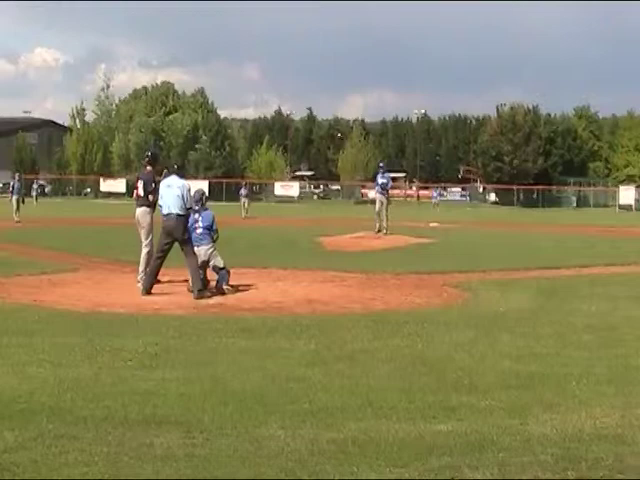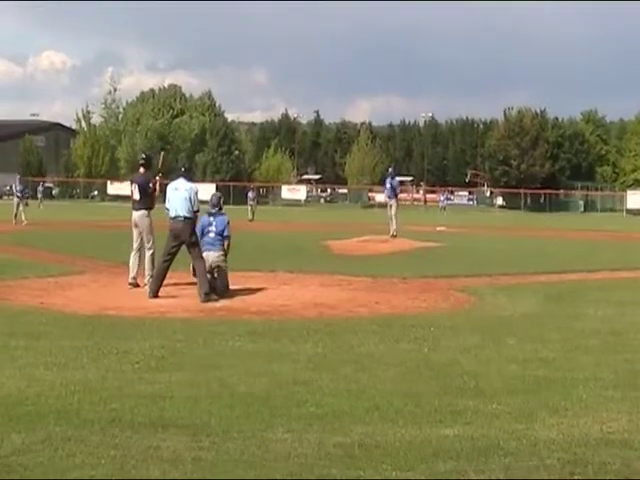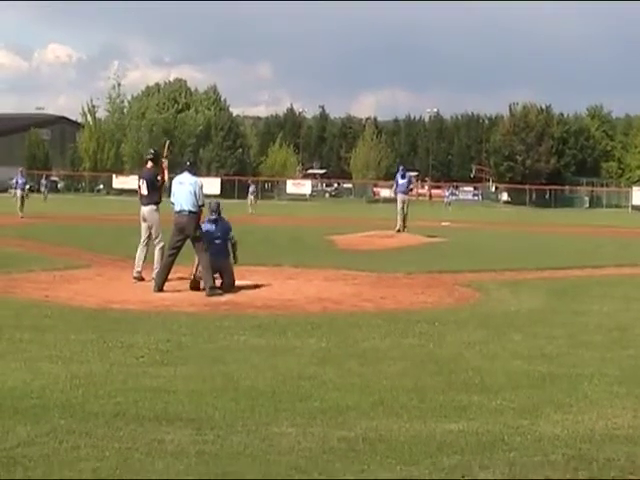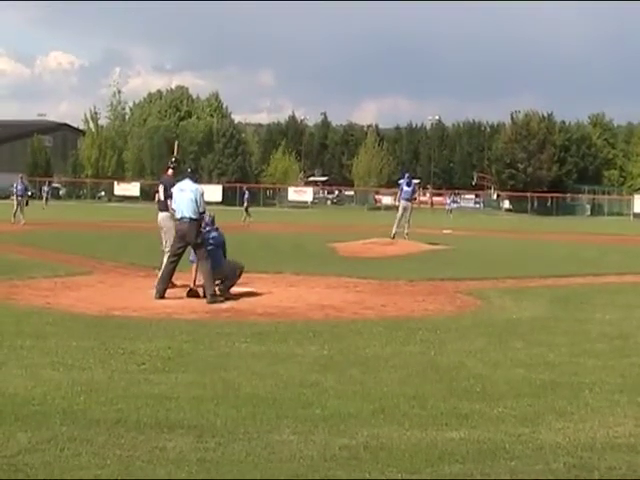
dt=0.7s
person 1, frame 1
left shoulder: (163, 183)
right shoulder: (184, 184)
left elbow: (160, 204)
right elbow: (188, 208)
left wrist: (167, 216)
right wrist: (187, 221)
left hip: (166, 221)
right hip: (179, 221)
left knee: (159, 255)
right knee: (190, 255)
left ankle: (146, 287)
right ankle: (198, 290)
person 1, frame 2
left shoulder: (170, 186)
right shoulder: (191, 187)
left elbow: (167, 207)
right elbow: (195, 210)
left wrist: (174, 218)
left hip: (173, 224)
right hip: (187, 224)
left knee: (166, 258)
right knee: (197, 259)
left ankle: (153, 290)
right ankle: (205, 293)
person 1, frame 3
left shoulder: (175, 180)
right shoulder: (196, 181)
left elbow: (173, 201)
right elbow: (200, 205)
left wrist: (179, 211)
right wrist: (198, 218)
left hip: (178, 218)
right hip: (191, 218)
left knee: (171, 252)
right knee: (202, 252)
left ankle: (158, 284)
right ankle: (209, 287)
person 1, frame 4
left shoulder: (176, 187)
right shoulder: (197, 188)
left elbow: (174, 208)
right elbow: (202, 212)
left wrist: (180, 219)
right wrist: (199, 225)
left hip: (179, 225)
right hip: (192, 225)
left knee: (172, 259)
right knee: (203, 259)
left ankle: (159, 291)
right ankle: (210, 294)
person 2, frame 1
left shoulder: (139, 175)
right shoulder: (151, 176)
left elbow: (134, 195)
right elbow: (151, 198)
right wrist: (157, 195)
left hip: (138, 210)
right hip: (146, 211)
left knee: (146, 244)
right knee: (147, 245)
left ankle: (148, 274)
right ankle: (142, 278)
person 2, frame 2
left shoulder: (133, 178)
right shoulder: (147, 177)
left elbow: (133, 196)
right elbow: (154, 195)
right wrist: (157, 183)
left hip: (134, 213)
right hip: (144, 213)
left knee: (136, 247)
right knee: (149, 248)
left ankle: (132, 279)
right ankle: (148, 280)
person 2, frame 3
left shoulder: (141, 173)
right shoulder: (154, 172)
left elbow: (139, 193)
right elbow: (166, 183)
right wrist: (165, 169)
left hip: (143, 208)
right hip: (152, 208)
left knee: (143, 242)
right knee: (158, 243)
left ankle: (137, 272)
right ankle: (156, 274)
person 2, frame 4
left shoulder: (161, 180)
right shoulder: (172, 181)
left elbow: (156, 199)
right elbow: (170, 203)
right wrist: (175, 214)
left hip: (160, 215)
right hip: (167, 215)
left knee: (166, 248)
right knee: (170, 249)
